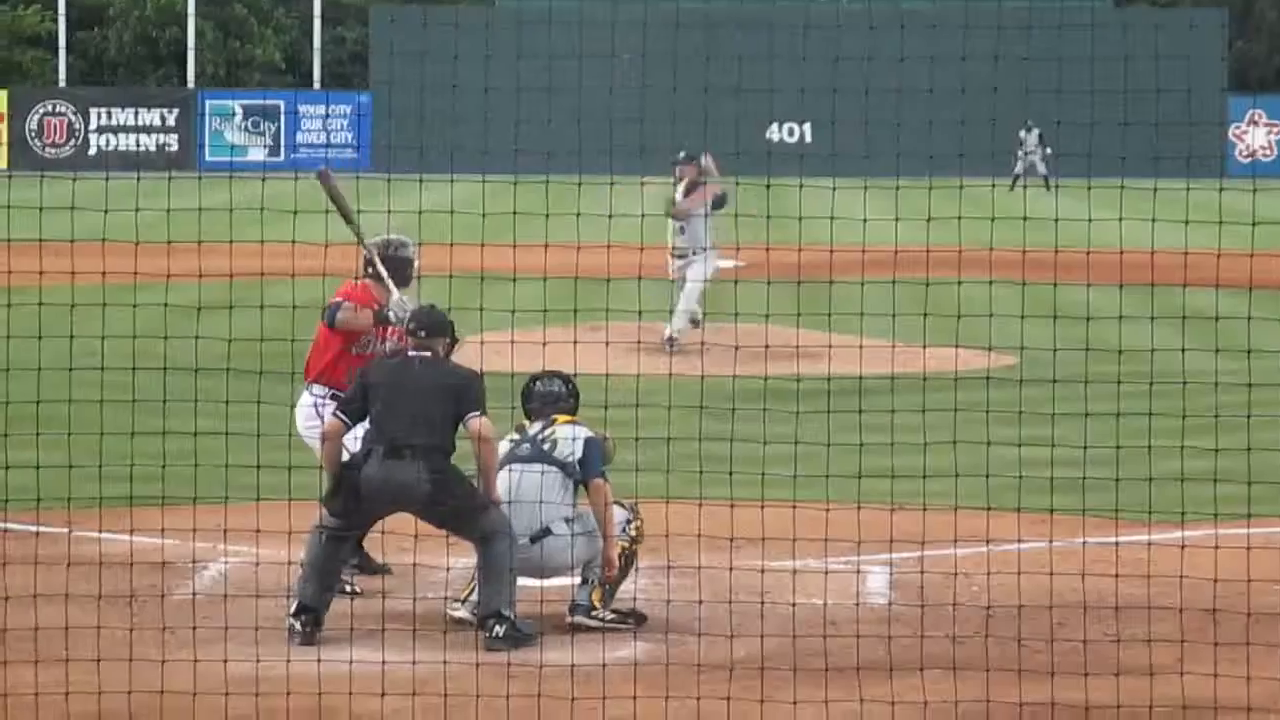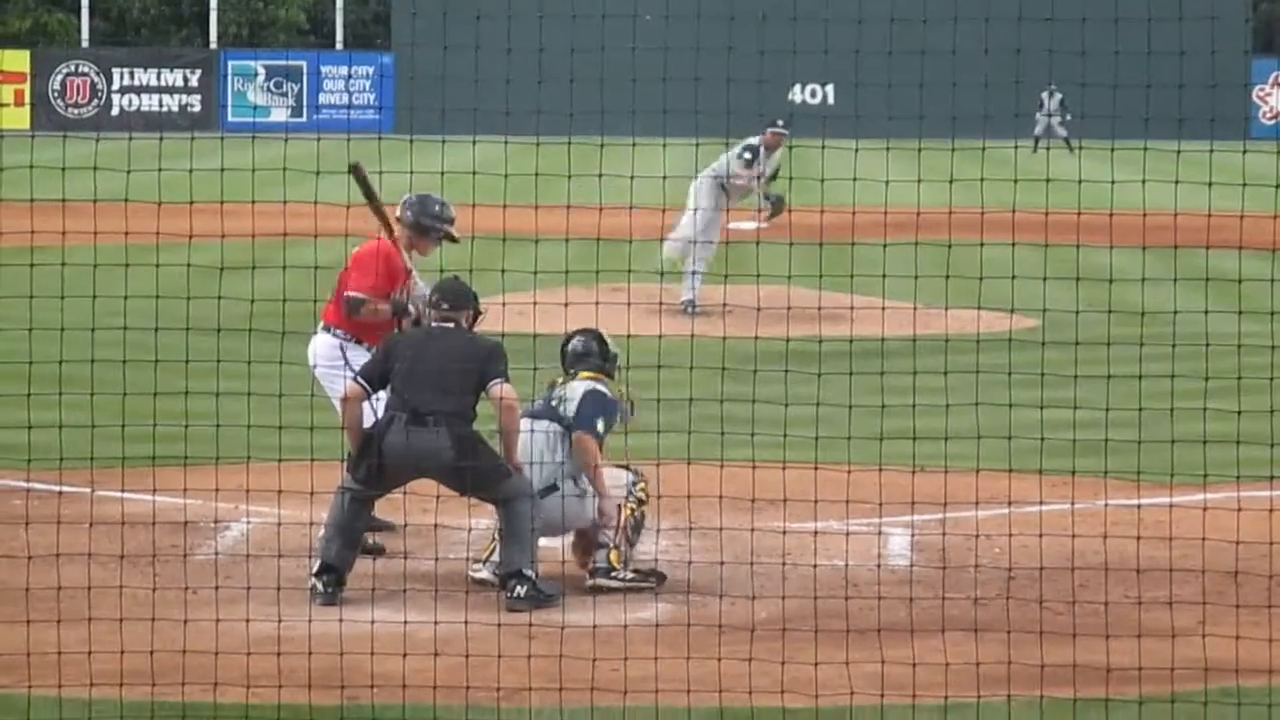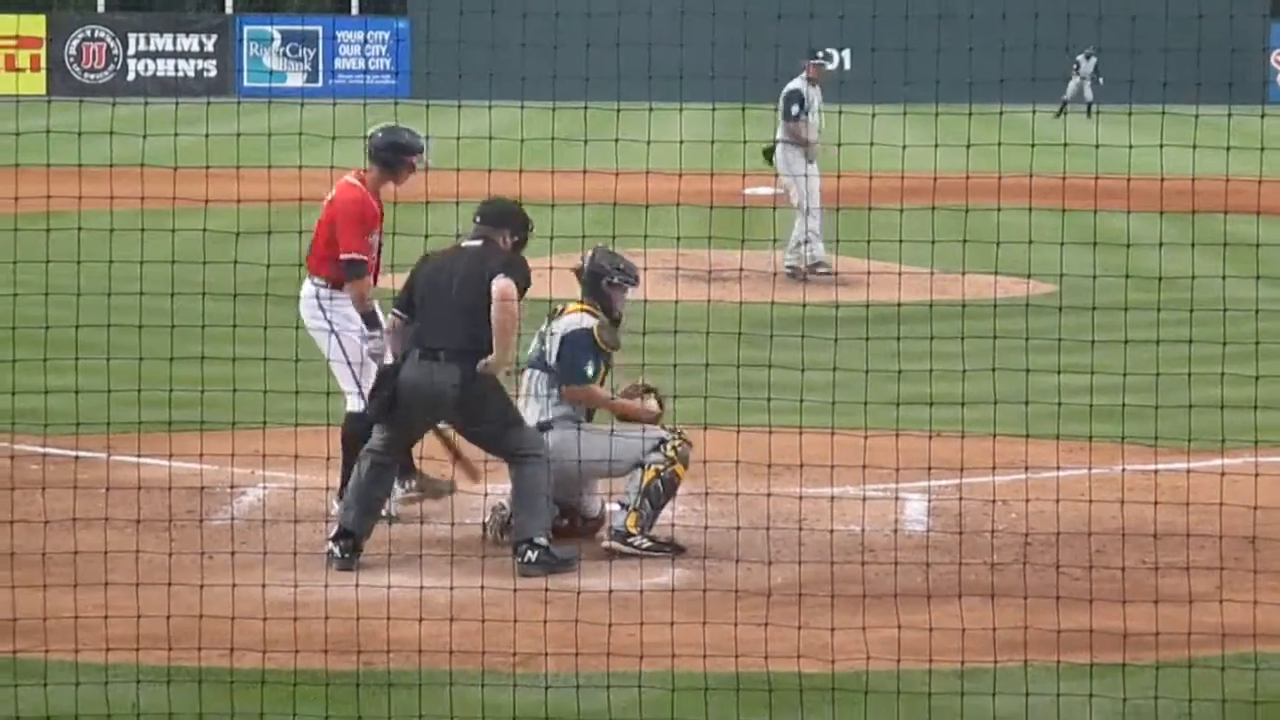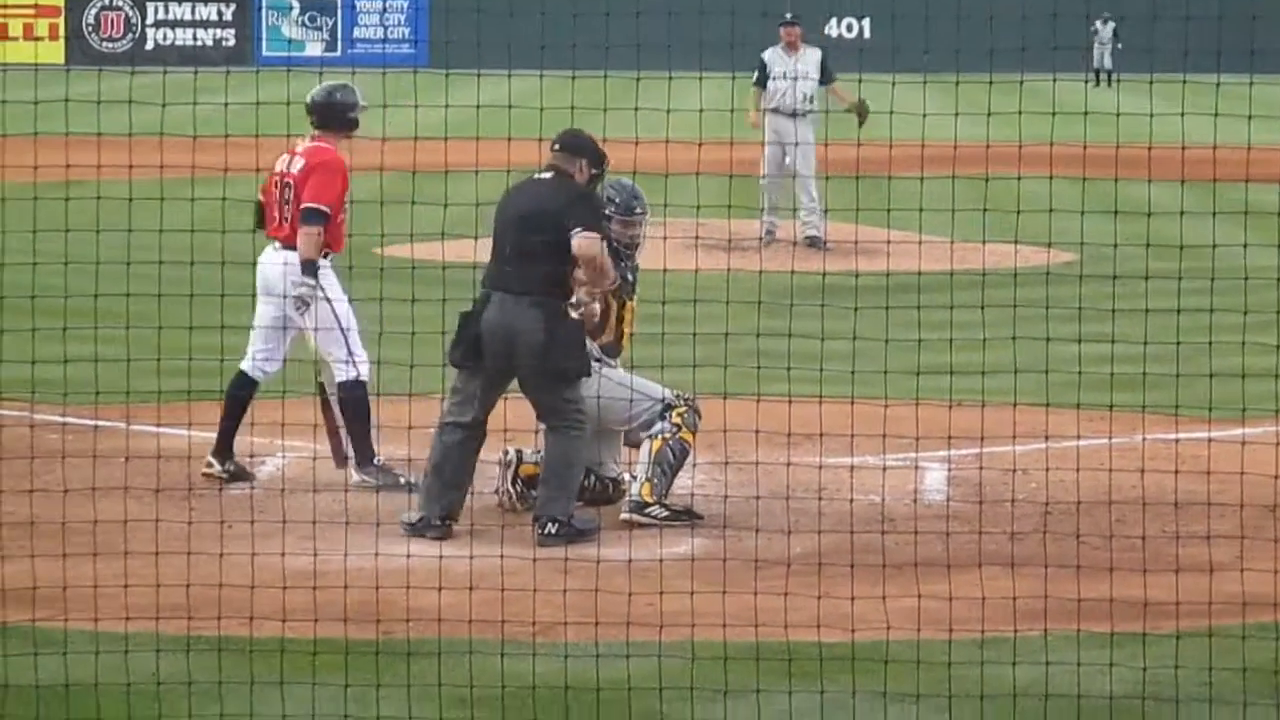
dt=0.7s
person 1, frame 1
left shoulder: (391, 314)
right shoulder: (354, 295)
right elbow: (333, 316)
left wrist: (405, 325)
right wrist: (387, 316)
right hip: (323, 409)
left ankle: (353, 550)
person 1, frame 2
left shoulder: (399, 260)
right shoulder: (378, 254)
left elbow: (400, 316)
right elbow: (355, 306)
left wrist: (417, 303)
right wrist: (404, 307)
left hip: (356, 352)
right hip: (338, 351)
person 1, frame 3
left shoulder: (369, 192)
right shoulder: (353, 199)
right elbow: (352, 270)
right wrist: (373, 325)
left hip: (354, 300)
right hip: (330, 300)
right knee: (366, 396)
left ankle: (406, 477)
right ankle: (349, 496)
person 1, frame 4
left shoulder: (290, 155)
right shoulder: (328, 161)
left elbow: (262, 210)
right elbow: (310, 222)
right wrist: (307, 274)
left hip: (272, 264)
right hip: (306, 268)
left knee: (258, 361)
right knee: (350, 364)
left ankle: (220, 456)
right ankle: (365, 464)
person 2, frame 1
left shoulder: (374, 371)
right shoulder: (463, 377)
left elbow: (331, 432)
right elbow: (482, 434)
left wrist: (337, 487)
right wrist: (490, 490)
left hip: (373, 472)
right hip: (430, 475)
left knee: (331, 530)
right knee: (495, 529)
left ankle: (305, 619)
right ankle: (498, 622)
person 2, frame 2
left shoulder: (398, 342)
right shoulder: (486, 348)
left elbow: (350, 396)
right elbow: (507, 401)
left wrist: (360, 454)
right wrist: (511, 456)
left hip: (394, 440)
right hip: (452, 443)
left knee: (354, 490)
right knee: (518, 493)
left ankle: (326, 579)
right ankle: (520, 583)
person 2, frame 3
left shoulder: (430, 263)
right shoulder: (509, 261)
left elbow: (395, 326)
right elbow: (504, 296)
left wrist: (392, 387)
right wrist: (502, 357)
left hip: (412, 374)
right hip: (465, 379)
left knee: (379, 454)
right knee: (529, 453)
left ankle: (344, 543)
right ankle: (534, 548)
person 2, frame 4
left shoulder: (515, 193)
right shoulder: (578, 196)
right elbow: (587, 250)
left wrist: (574, 277)
right wrist: (603, 278)
left hip: (489, 315)
right hip: (541, 323)
left knee: (462, 417)
right knee: (566, 423)
left ankle: (434, 515)
right ankle: (552, 521)
person 3, frame 1
left shoulder: (512, 438)
right shoulder: (583, 436)
right elbow: (598, 486)
right wrist: (610, 545)
right hip: (547, 548)
right knee: (626, 517)
left ankle: (474, 599)
right ankle: (590, 606)
person 3, frame 2
left shoulder: (557, 390)
right shoulder: (597, 391)
right elbow: (583, 440)
right wrist: (603, 498)
right hip: (551, 502)
right knee: (632, 482)
left ankle: (494, 560)
right ankle: (610, 568)
person 3, frame 3
left shoulder: (563, 319)
right shoulder: (584, 326)
right elbow: (576, 389)
left wrist: (622, 403)
right wrist: (632, 409)
right hip: (558, 439)
left knee: (588, 516)
right knee: (672, 445)
right ankle: (628, 531)
person 3, frame 4
left shoulder: (626, 264)
right wrist: (583, 315)
left hip: (593, 377)
right hip: (582, 376)
left knee: (606, 485)
right knee: (680, 411)
left ankle: (523, 469)
right ankle: (645, 501)
person 4, frame 1
left shoulder: (709, 190)
right shoulder: (679, 190)
left hip: (701, 256)
right hip: (678, 257)
left knee: (692, 290)
right knee: (684, 290)
left ankle: (674, 333)
right ankle: (693, 317)
person 4, frame 2
left shoulder: (776, 157)
right shoulder: (752, 147)
left elbow: (761, 182)
right elbow: (738, 168)
left wrist: (769, 197)
right wrist: (750, 176)
left hip: (722, 196)
right hip: (709, 186)
left knee: (705, 249)
right knee: (693, 229)
left ankle: (688, 298)
person 4, frame 3
left shoulder: (815, 88)
right shoulder: (796, 89)
right elbow: (790, 126)
right wrist: (809, 146)
left hip: (804, 155)
right hip: (791, 153)
left knee: (811, 207)
right knee: (809, 207)
left ankle: (794, 262)
right ankle: (814, 260)
person 4, frame 4
left shoulder: (817, 55)
right shoulder: (768, 56)
left elbow: (830, 83)
right elbow: (758, 87)
left wrist: (848, 103)
right wrist: (754, 111)
left hip: (803, 121)
right hip: (776, 120)
left knee: (806, 176)
right knee: (770, 176)
left ankle: (813, 231)
right ankle: (770, 226)
